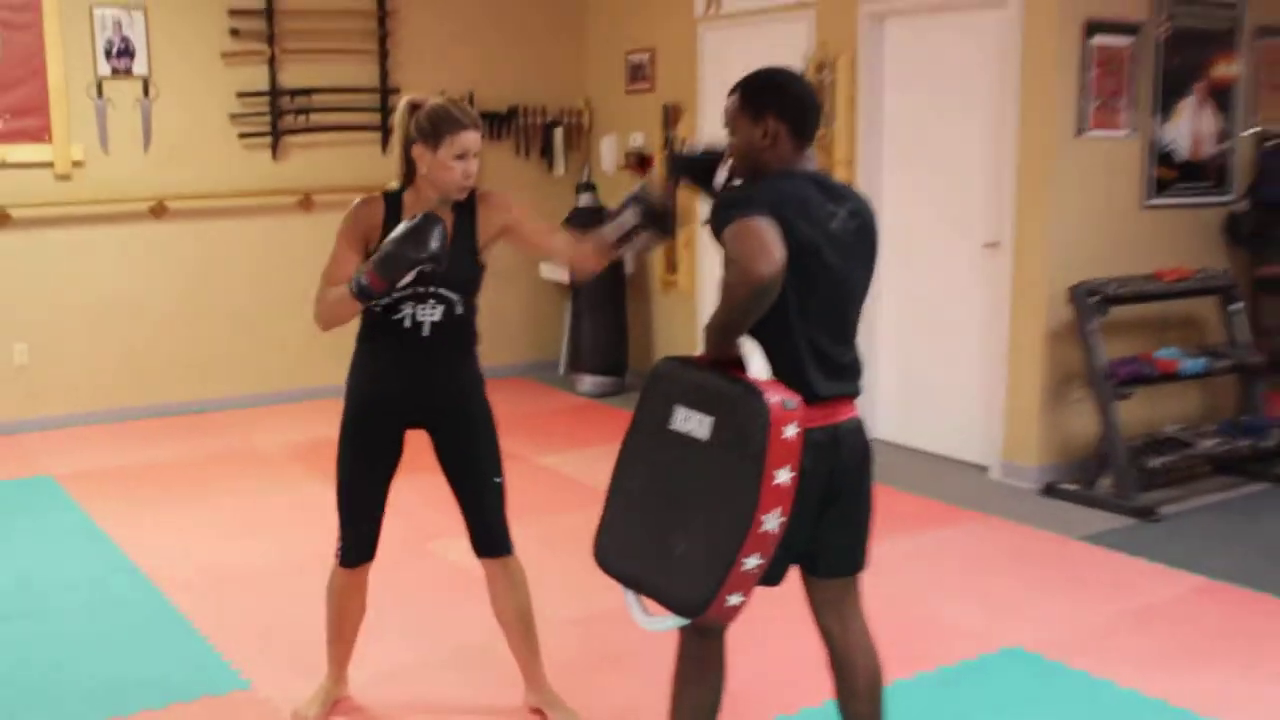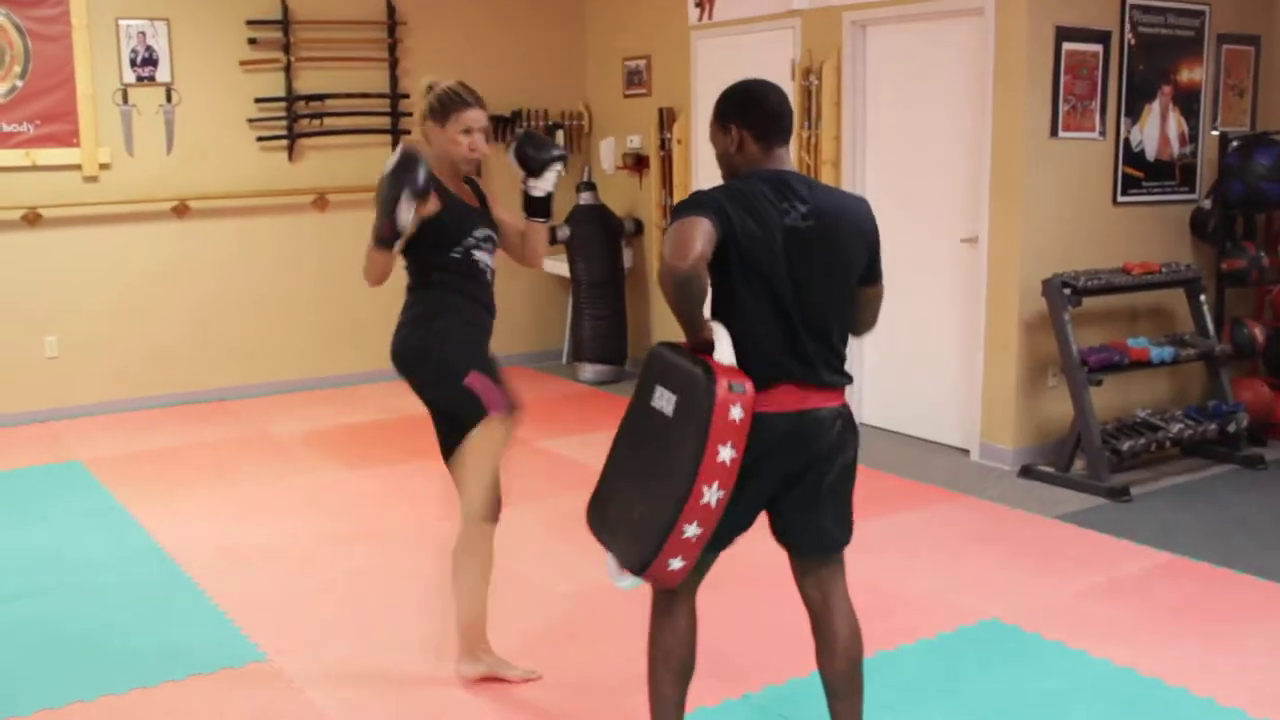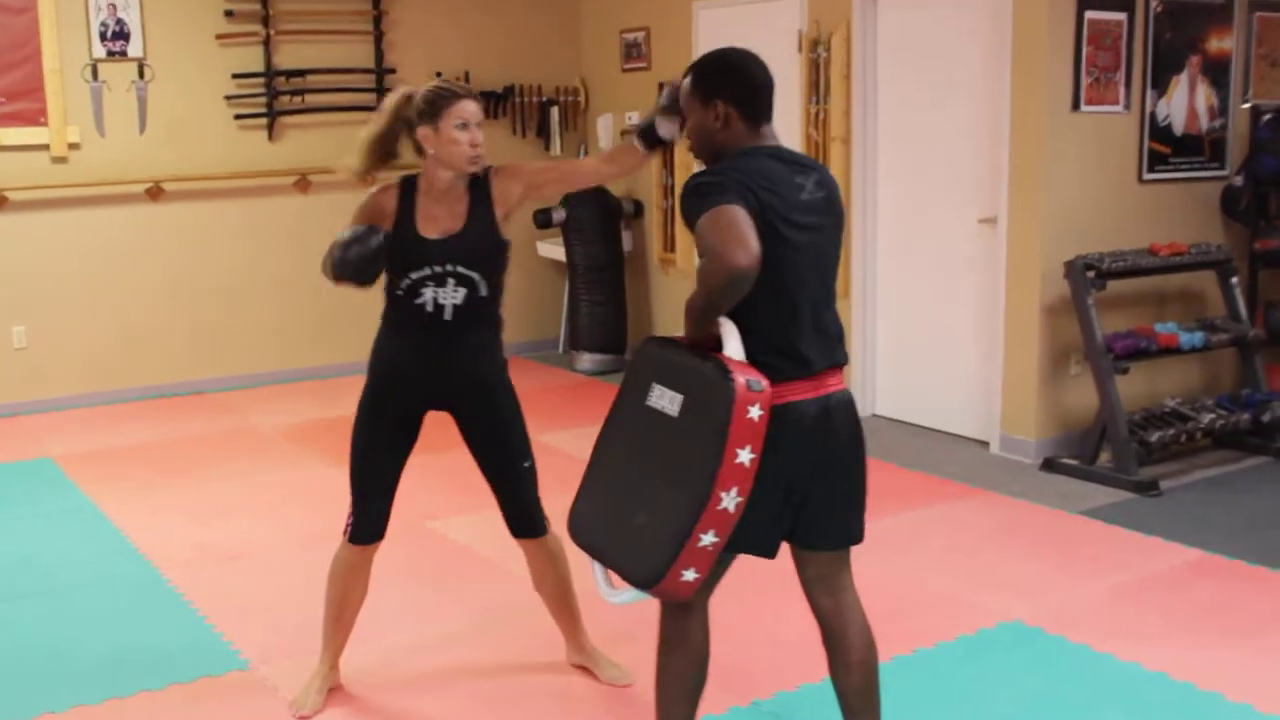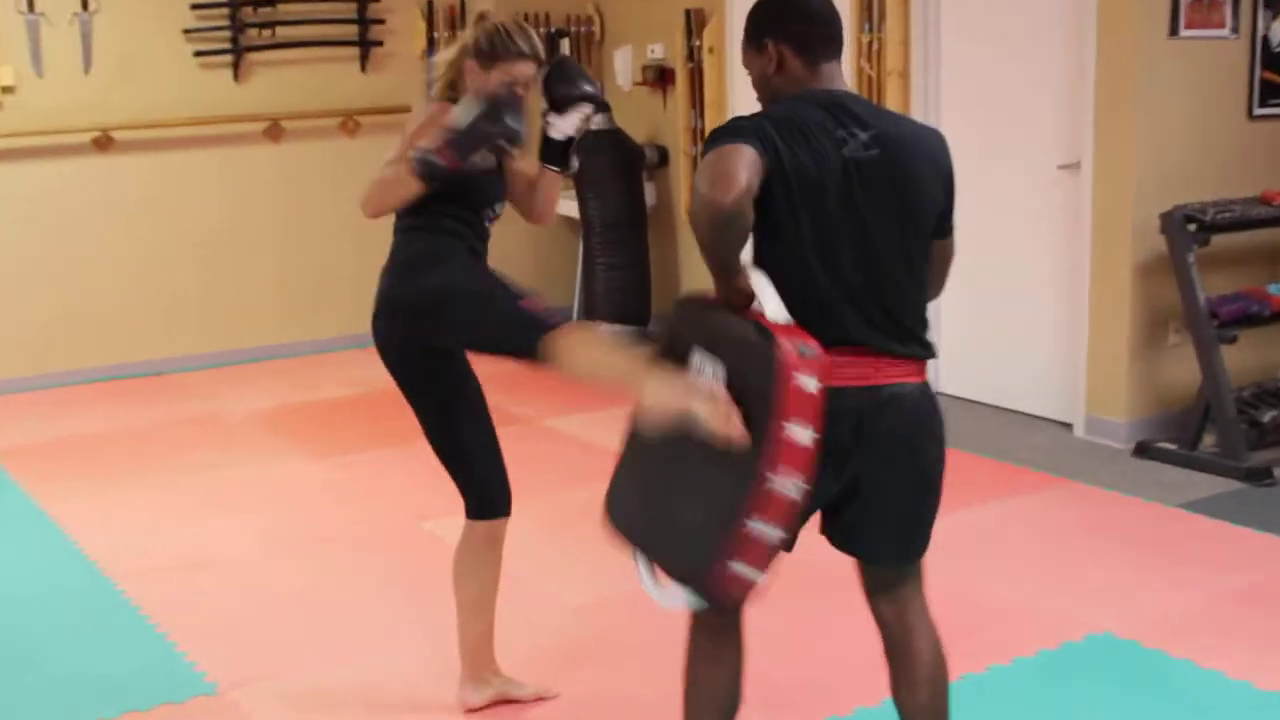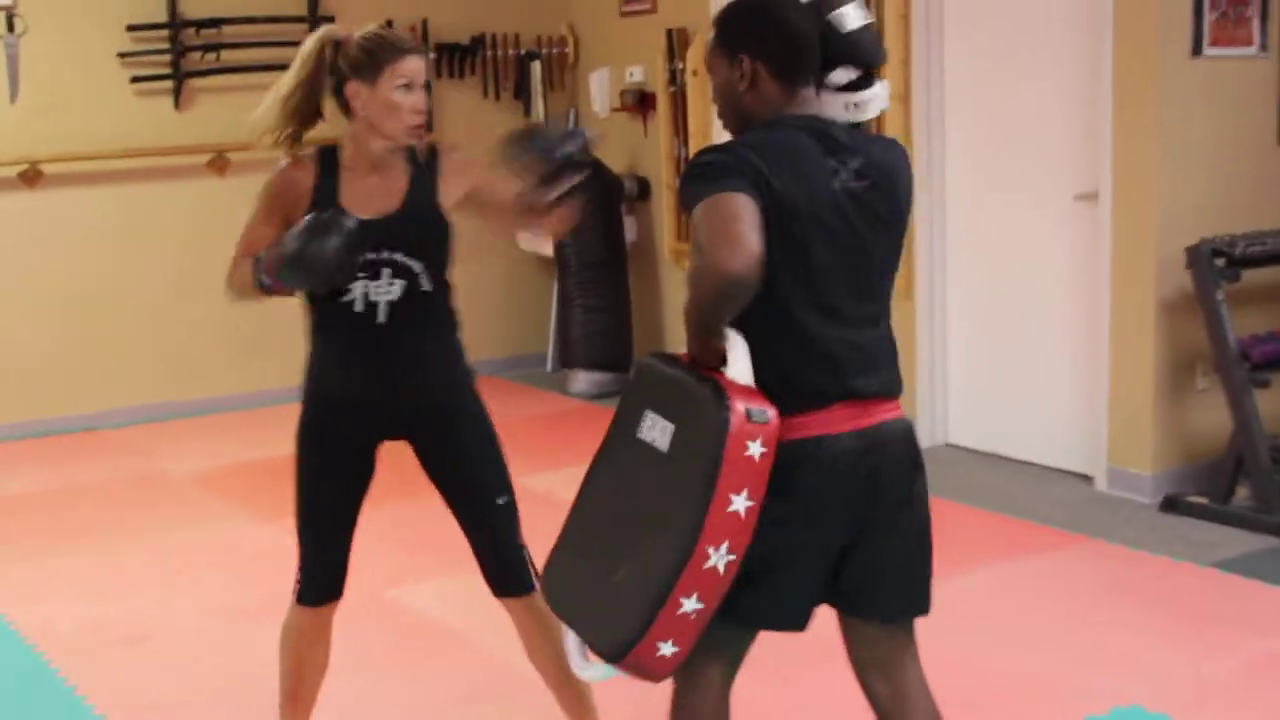
dt=0.7s
person 1, frame 1
left shoulder: (749, 202)
right shoulder: (858, 212)
left elbow: (760, 267)
left wrist: (718, 338)
right hip: (842, 434)
left knee: (705, 615)
right knee: (842, 615)
person 1, frame 2
left shoulder: (714, 207)
right shoulder: (854, 213)
left elbow: (680, 264)
left wrist: (695, 328)
left hip: (741, 422)
right hip: (824, 422)
left knee: (675, 583)
right knee: (825, 588)
person 1, frame 3
left shoulder: (719, 185)
right shoulder: (819, 182)
left elbow: (737, 260)
left wrist: (696, 319)
right hip: (830, 409)
left knee: (685, 589)
right knee: (834, 593)
person 1, frame 4
left shoulder: (755, 136)
right shoulder: (926, 147)
left elbow: (722, 198)
right elbow: (931, 280)
left wrist: (729, 279)
right hip: (901, 400)
right knee: (901, 601)
person 1, frame 5
left shoulder: (728, 165)
right shoulder: (886, 162)
left elbow: (733, 263)
left wrist: (699, 330)
left hip: (781, 453)
right hip: (883, 444)
left knee: (705, 660)
person 2, frame 1
left shoulder: (488, 213)
right shoulder: (371, 214)
left elbow: (579, 256)
right elbow: (324, 314)
right wrist: (378, 274)
left hip: (456, 392)
right hip: (379, 392)
left knee: (494, 546)
right knee: (355, 553)
person 2, frame 2
left shoulder: (477, 191)
right shoulder: (417, 186)
left elbow: (531, 255)
right elbow: (375, 275)
left wrist: (540, 191)
right wrist: (393, 223)
left hip: (460, 348)
right hip: (431, 343)
left knee: (485, 507)
right knee: (496, 416)
left ankle: (474, 652)
right ankle: (469, 608)
person 2, frame 3
left shoulder: (503, 186)
right shoulder: (390, 199)
left elbow: (601, 170)
right elbow: (340, 266)
left wrist: (660, 125)
right wrist: (345, 259)
left hip: (478, 374)
right hip: (397, 376)
left knee: (529, 523)
right knee: (363, 530)
left ankle: (578, 644)
right ankle: (326, 668)
person 2, frame 4
left shoulder: (493, 130)
right shoulder: (442, 117)
left elbow: (538, 210)
right elbow: (374, 201)
left wrist: (560, 135)
right wrist: (446, 153)
left hip: (414, 320)
right hip: (426, 289)
left knee: (489, 503)
right knee: (551, 334)
right ankle: (667, 396)
person 2, frame 5
left shoulder: (441, 167)
right shoulder: (298, 177)
left elbow: (543, 218)
right elbow: (243, 278)
left wrist: (548, 188)
right wrist: (286, 268)
left hip: (438, 393)
right hip: (339, 399)
left knee: (513, 579)
right knee: (317, 592)
